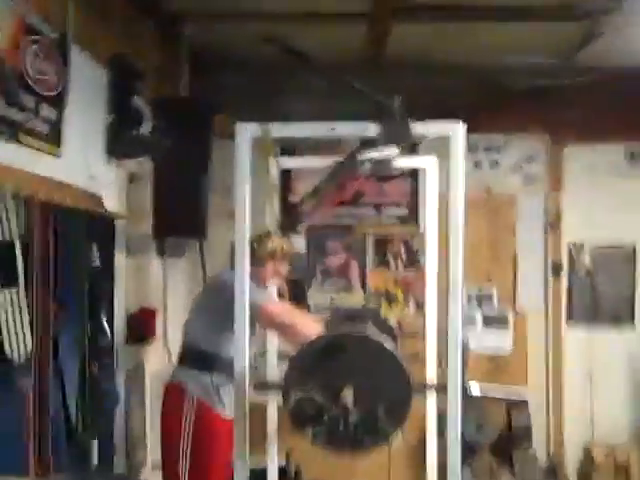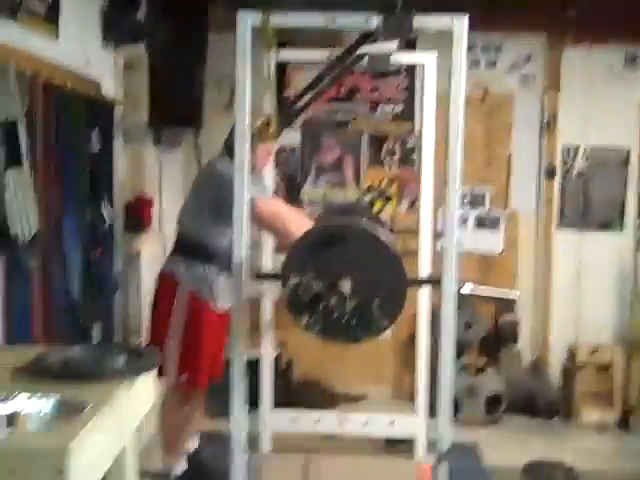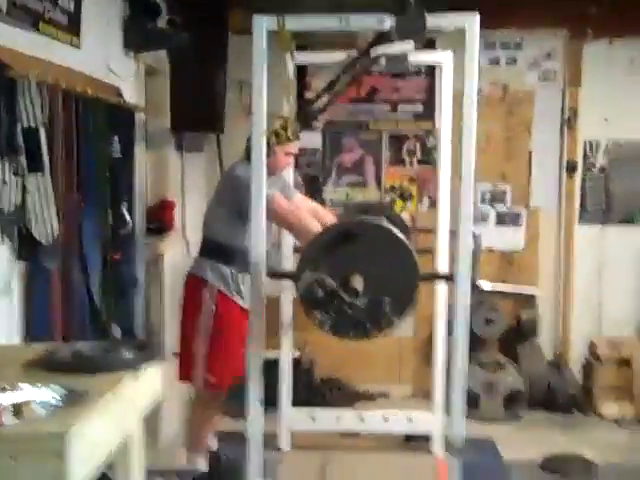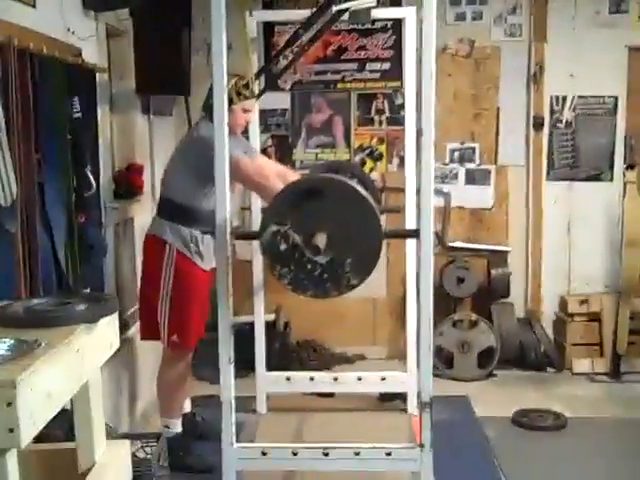
dt=0.4s
person 1, frame 1
left shoulder: (252, 289)
right shoulder: (230, 283)
left elbow: (295, 317)
right elbow: (283, 321)
left hip: (221, 398)
right hip: (198, 397)
person 1, frame 2
left shoulder: (246, 178)
right shoulder: (224, 173)
left elbow: (285, 213)
right elbow: (274, 220)
left hip: (216, 290)
right hip: (190, 288)
left knee: (200, 381)
right knee: (182, 385)
person 1, frame 3
left shoulder: (272, 180)
right shoulder: (243, 177)
left elbow: (310, 209)
right elbow: (292, 219)
left hip: (236, 287)
right hip: (215, 286)
left knee: (223, 379)
right knee: (209, 383)
left ankle: (208, 454)
right ankle: (197, 469)
person 1, frame 4
left shoulder: (230, 140)
right shoulder: (206, 138)
left elbow: (273, 169)
right elbow: (259, 181)
left hip: (197, 247)
right hip: (175, 247)
left knee: (188, 340)
right knee: (177, 345)
left ankle: (183, 415)
right ankle: (171, 440)
